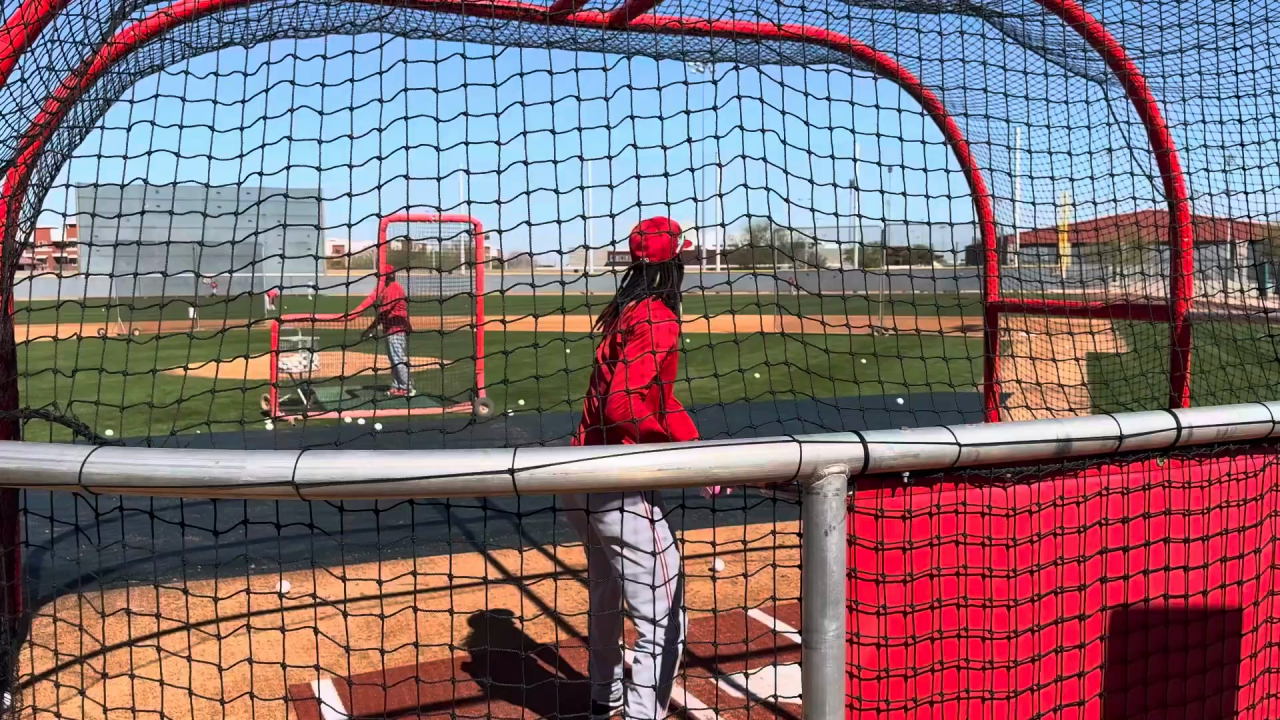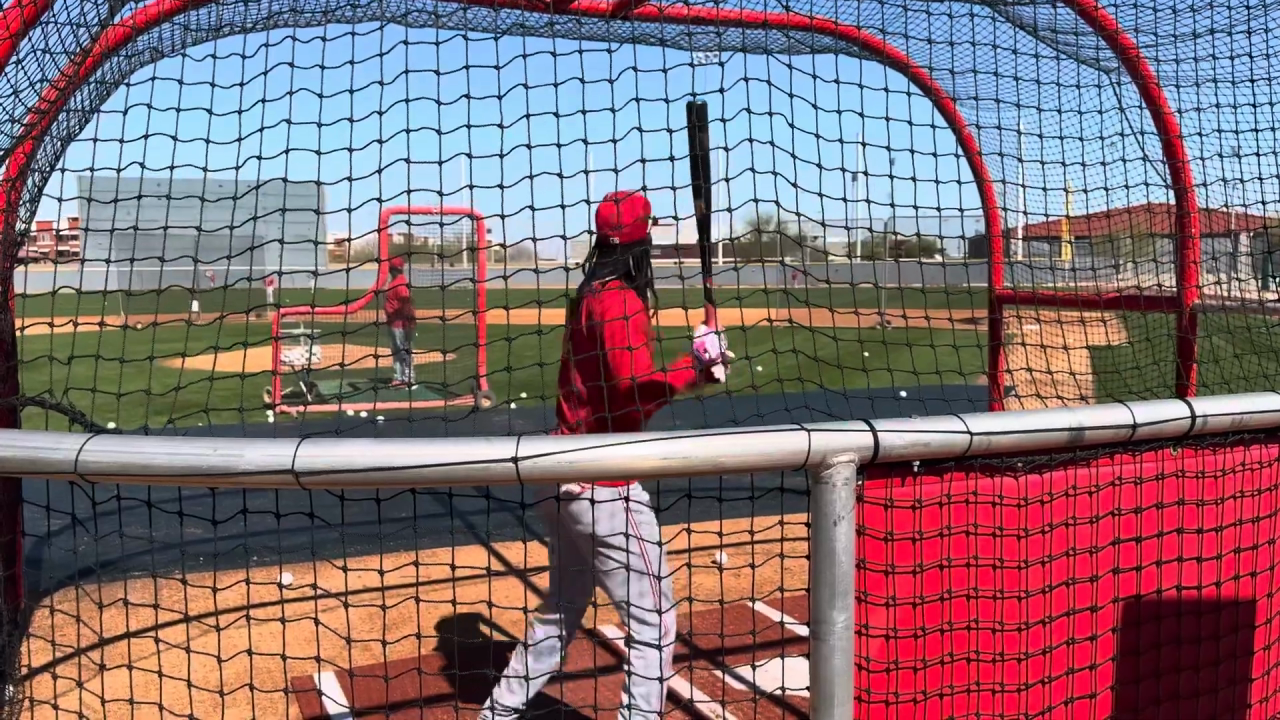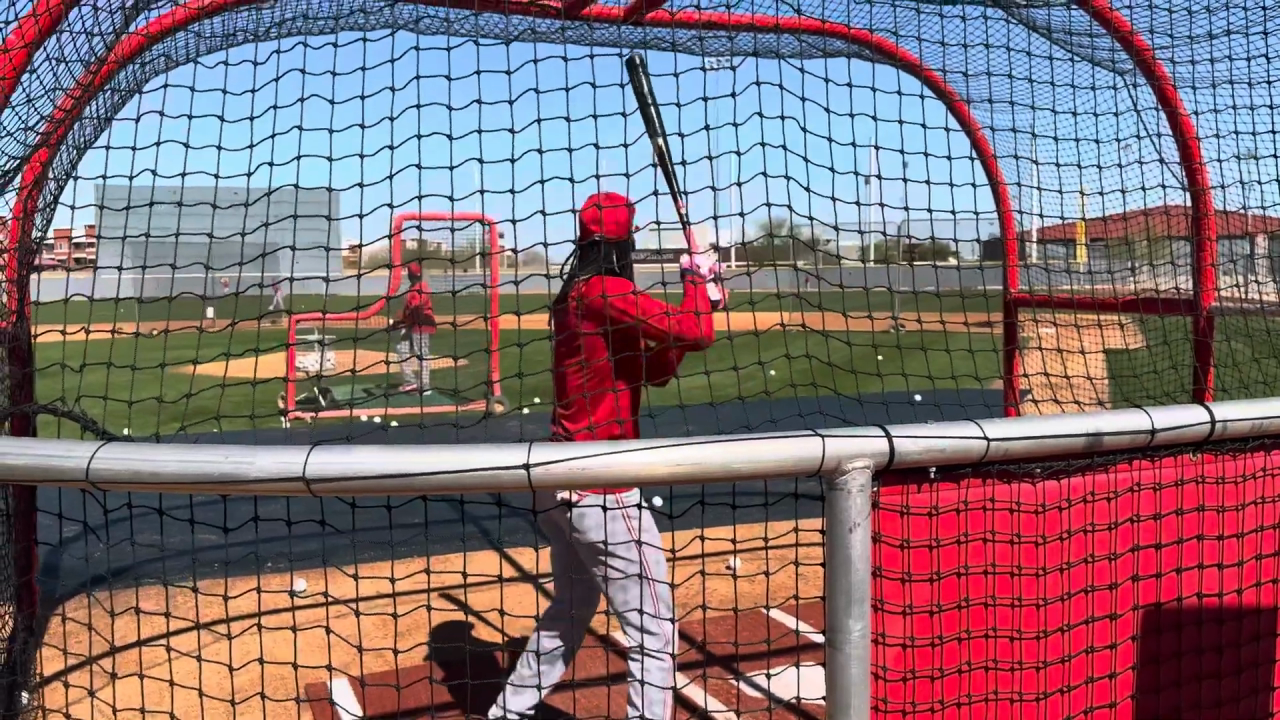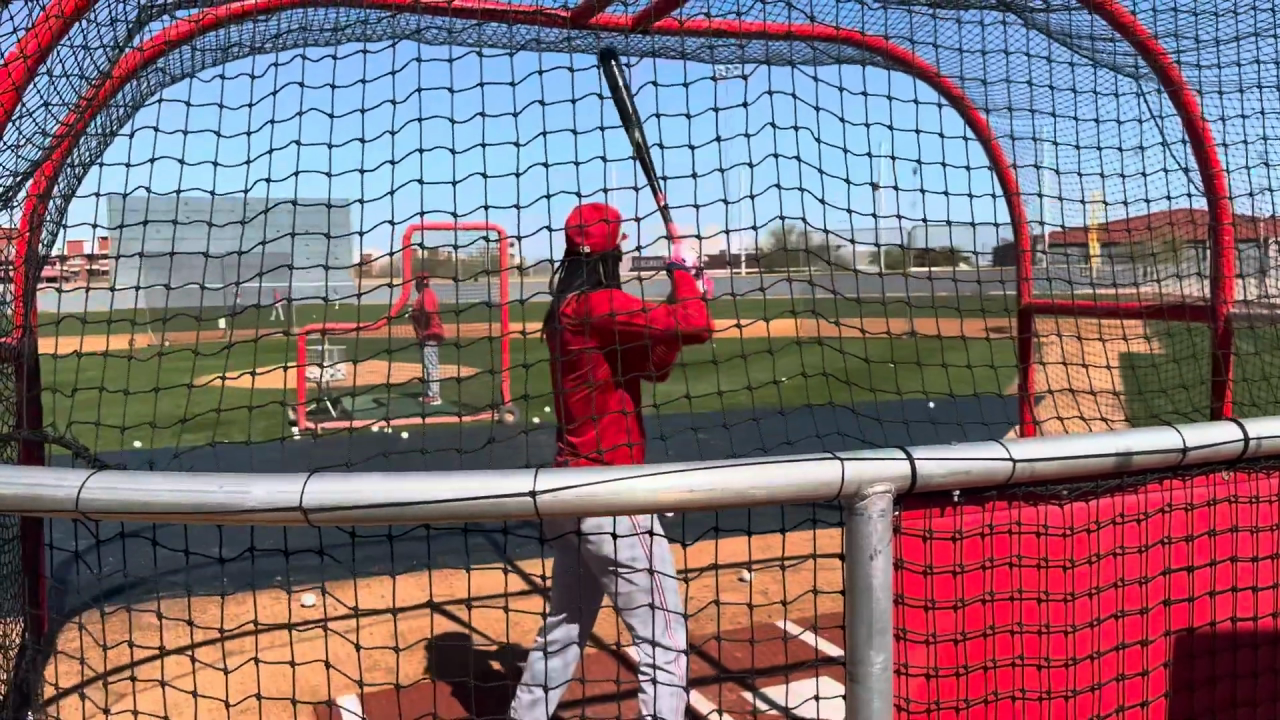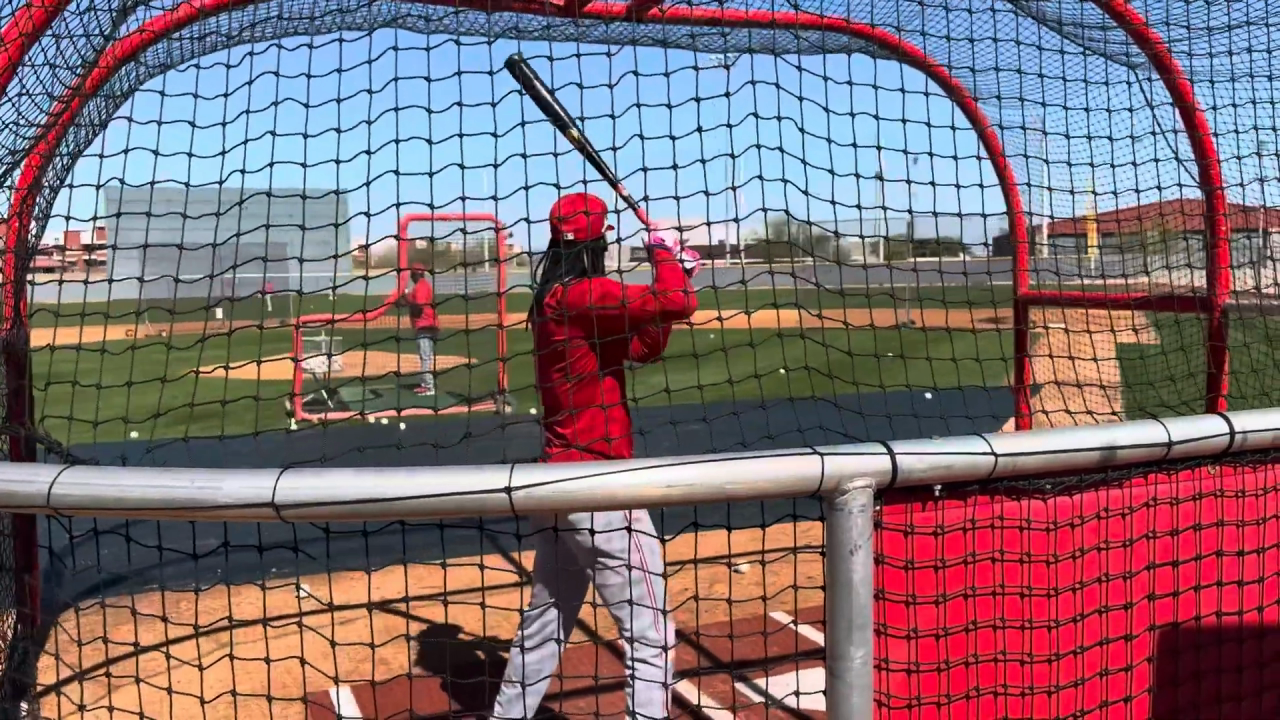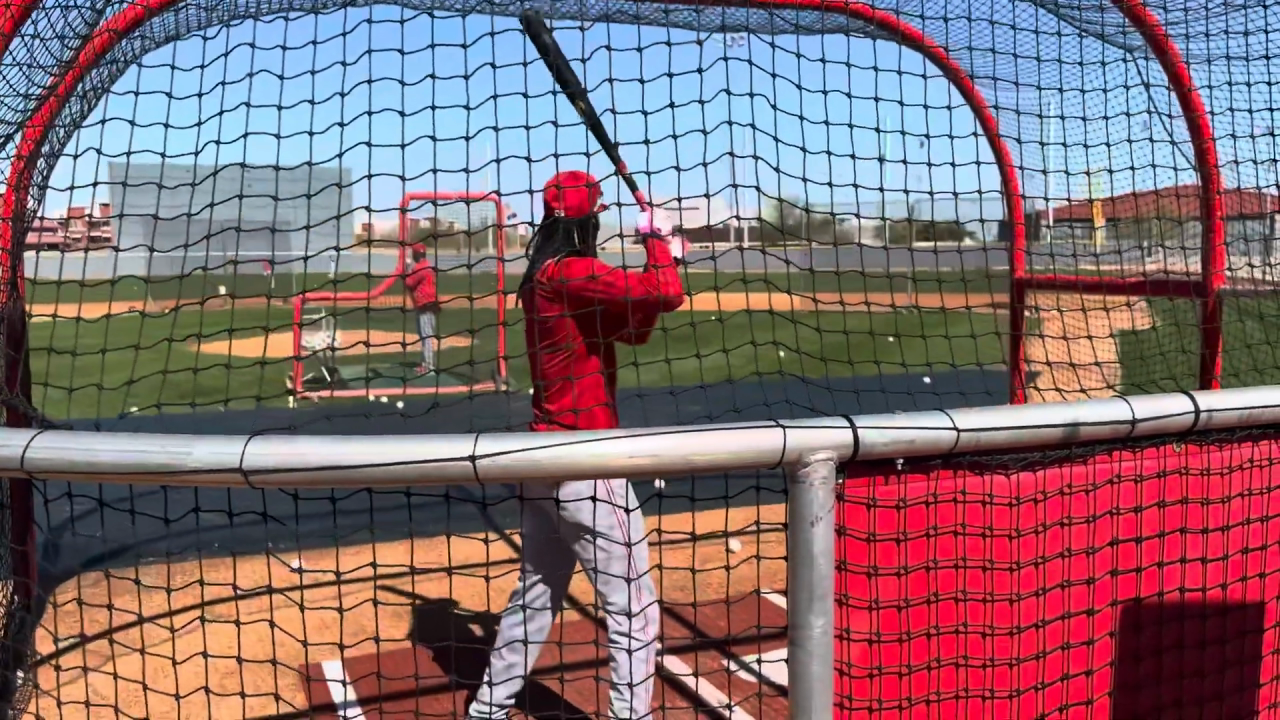
dt=0.7s
person 1, frame 1
left shoulder: (620, 314)
right shoulder: (655, 318)
right elbow: (623, 408)
left wrist: (695, 443)
right hip: (621, 490)
left knee: (608, 595)
right knee: (663, 625)
person 1, frame 2
left shoulder: (592, 295)
right shoulder: (620, 300)
right elbow: (636, 395)
left wrist: (690, 371)
right wrist: (693, 365)
left hip: (567, 475)
right hip: (602, 481)
left knee: (566, 600)
right knee: (653, 620)
person 1, frame 3
left shoulder: (576, 296)
right shoulder: (606, 292)
left elbow: (657, 370)
right elbow: (695, 335)
left wrist: (696, 301)
right wrist: (694, 277)
left hip: (560, 484)
right hip: (600, 491)
left knee: (569, 613)
right knee: (655, 629)
person 1, frame 4
left shoulder: (566, 310)
right shoulder: (600, 305)
left elbow: (654, 364)
right elbow: (696, 327)
left wrist: (679, 294)
right wrist: (681, 271)
left knee: (564, 629)
right knee: (665, 640)
person 1, frame 5
left shoulder: (554, 299)
right shoulder: (584, 294)
left elbow: (644, 345)
right elbow: (679, 304)
left wrist: (670, 274)
right wrist: (661, 250)
left knee: (546, 620)
right knee: (652, 633)
person 1, frame 6
left shoulder: (546, 277)
right shoulder: (572, 272)
left elbow: (634, 328)
right elbow: (668, 295)
left wrist: (658, 259)
right wrist: (655, 238)
left knee: (535, 595)
right knee: (634, 609)
